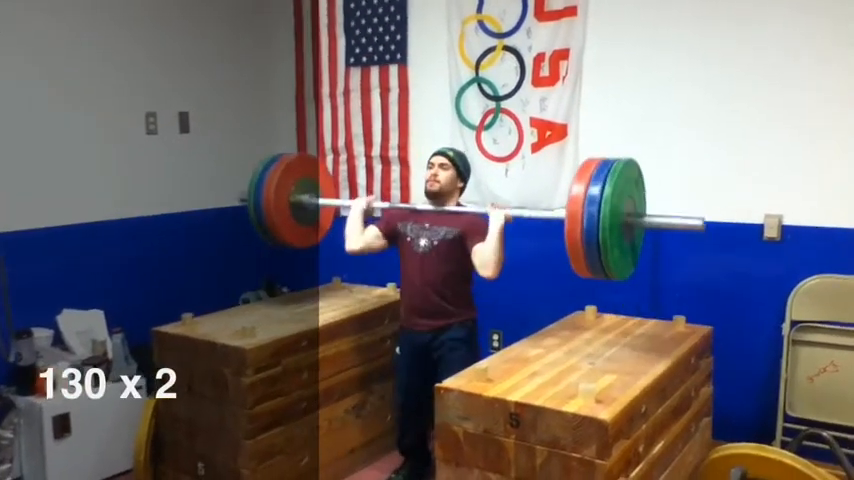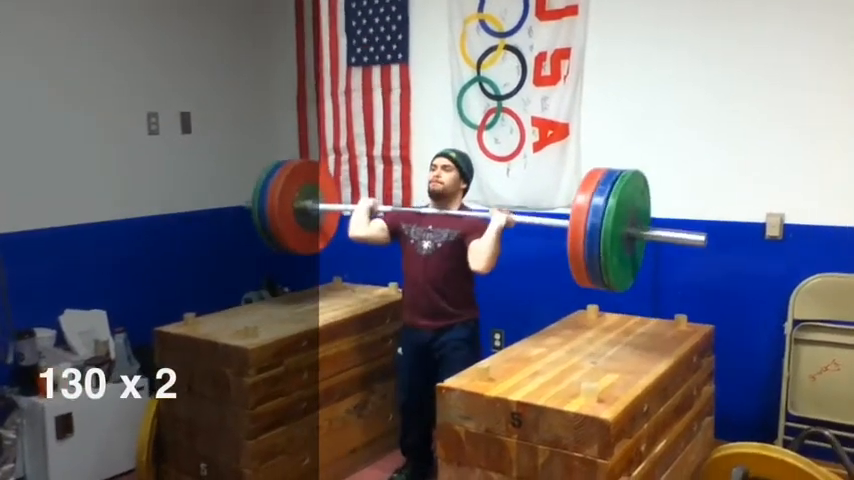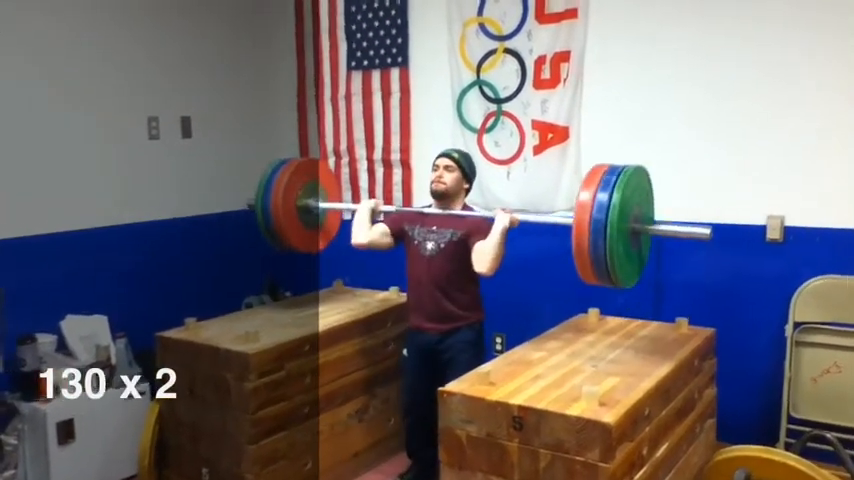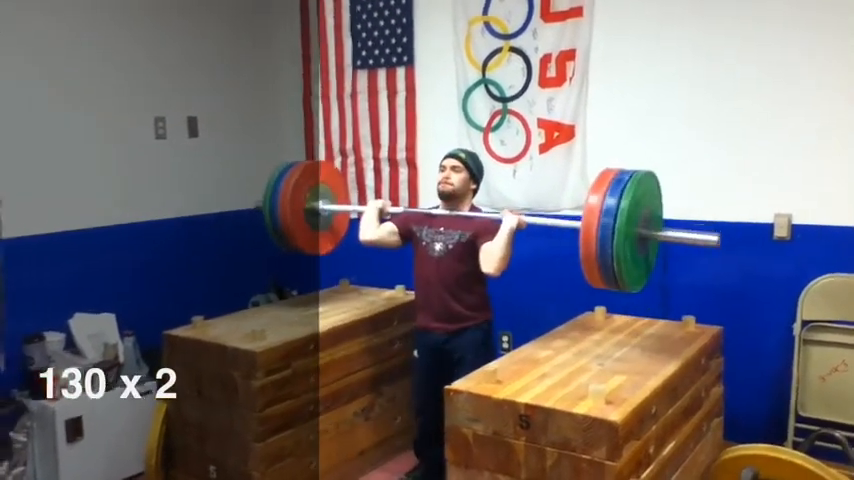
dt=0.2s
person 1, frame 1
left shoulder: (470, 222)
right shoulder: (401, 217)
left elbow: (488, 269)
right elbow: (354, 245)
left wrist: (496, 224)
right wrist: (359, 208)
left hip: (454, 332)
right hip: (412, 330)
right knee: (410, 404)
person 1, frame 2
left shoulder: (472, 224)
right shoulder: (405, 218)
left elbow: (481, 264)
right elbow: (358, 232)
left wrist: (497, 226)
right wrist: (364, 206)
left hip: (456, 332)
right hip: (414, 330)
right knee: (411, 403)
person 1, frame 3
left shoulder: (476, 224)
right shoulder: (409, 219)
left elbow: (484, 266)
right elbow: (361, 240)
left wrist: (501, 226)
right wrist: (366, 209)
left hip: (461, 334)
right hip: (419, 332)
right knee: (417, 406)
person 1, frame 4
left shoulder: (483, 225)
right shoulder: (416, 220)
left elbow: (492, 266)
right elbow: (369, 236)
left wrist: (509, 227)
right wrist: (374, 209)
left hip: (470, 333)
right hip: (428, 332)
right knee: (427, 406)
